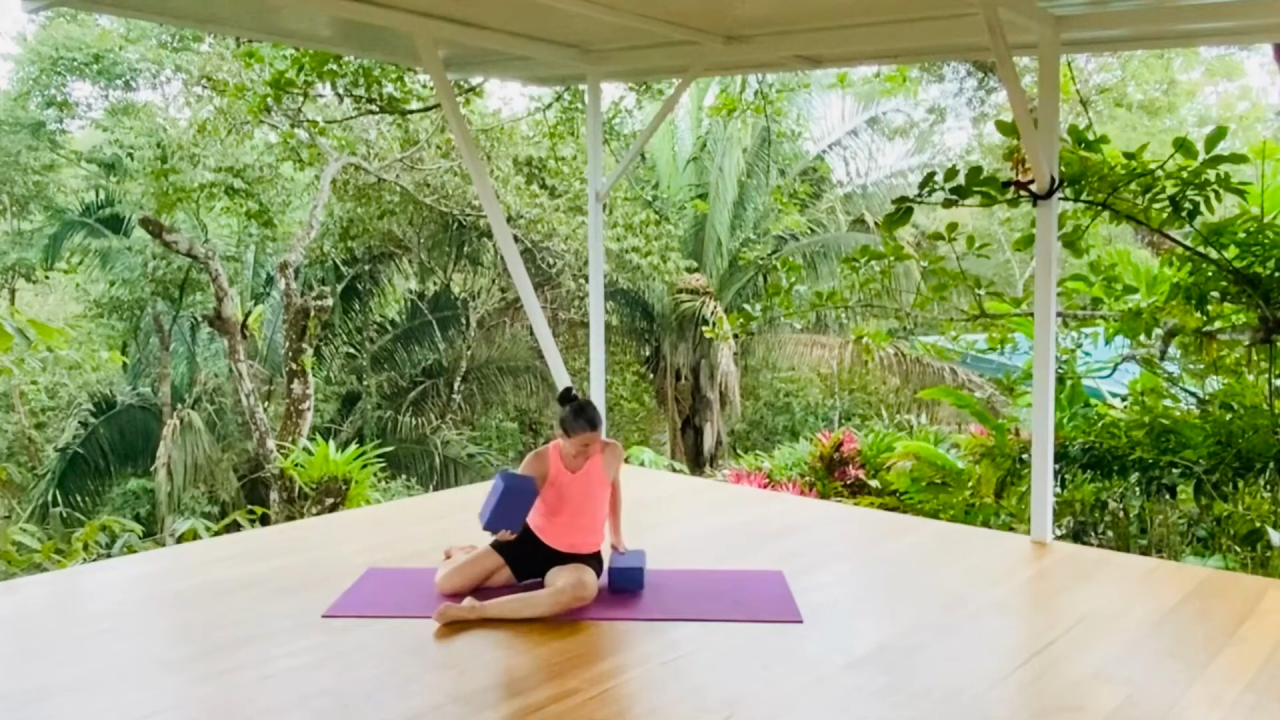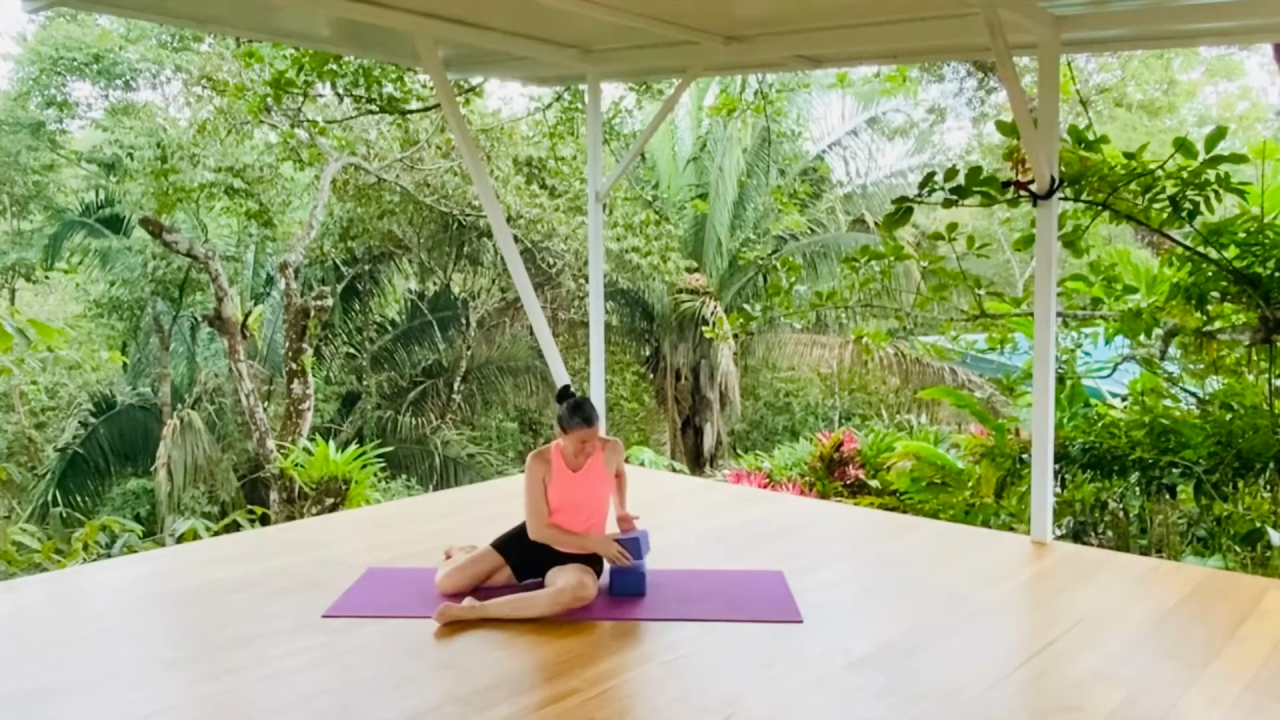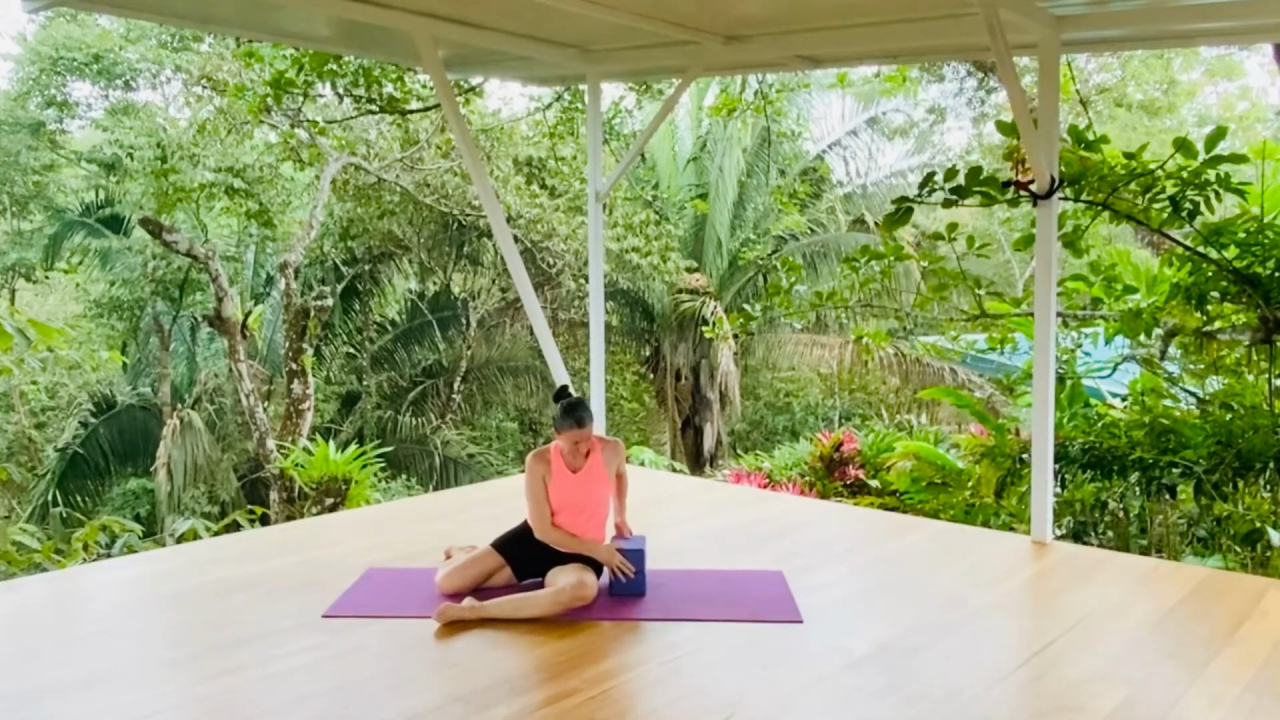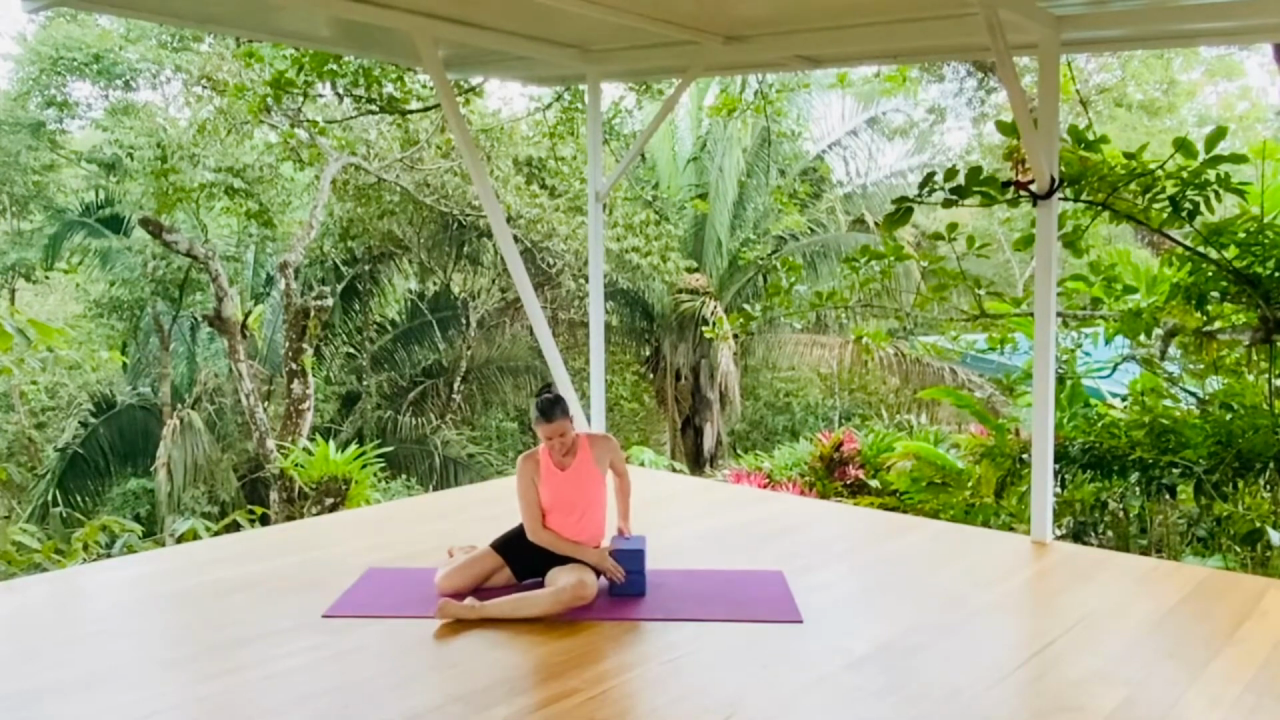
dt=1s
person 1, frame 1
left shoulder: (612, 453)
right shoulder: (538, 462)
left wrist: (616, 534)
right wrist: (502, 529)
left hip: (579, 556)
right hip: (532, 540)
left knee: (580, 590)
right knee: (446, 582)
left ankle: (475, 610)
right ankle: (468, 554)
person 1, frame 2
left shoulder: (612, 450)
right shoulder: (539, 461)
right elbow: (536, 530)
left wrist: (621, 512)
right wrist: (593, 542)
left hip: (580, 556)
right hip: (533, 541)
left knee: (582, 590)
right knee: (447, 582)
left ankle: (476, 610)
right ankle: (468, 554)
person 1, frame 3
left shoulder: (612, 450)
right shoulder: (539, 462)
right elbow: (542, 530)
left wrist: (621, 517)
right wrist: (598, 550)
left hip: (579, 555)
right hip: (533, 540)
left knee: (582, 589)
right knee: (447, 582)
left ankle: (476, 610)
right ankle: (468, 554)
person 1, frame 4
left shoulder: (603, 446)
right shoulder: (529, 464)
left elbow: (622, 474)
right elbow: (534, 531)
left wrist: (623, 520)
right wrist: (590, 555)
left hip: (578, 556)
right hip: (531, 542)
left knee: (582, 589)
right knee: (446, 583)
left ankle: (476, 610)
right ankle: (470, 555)
